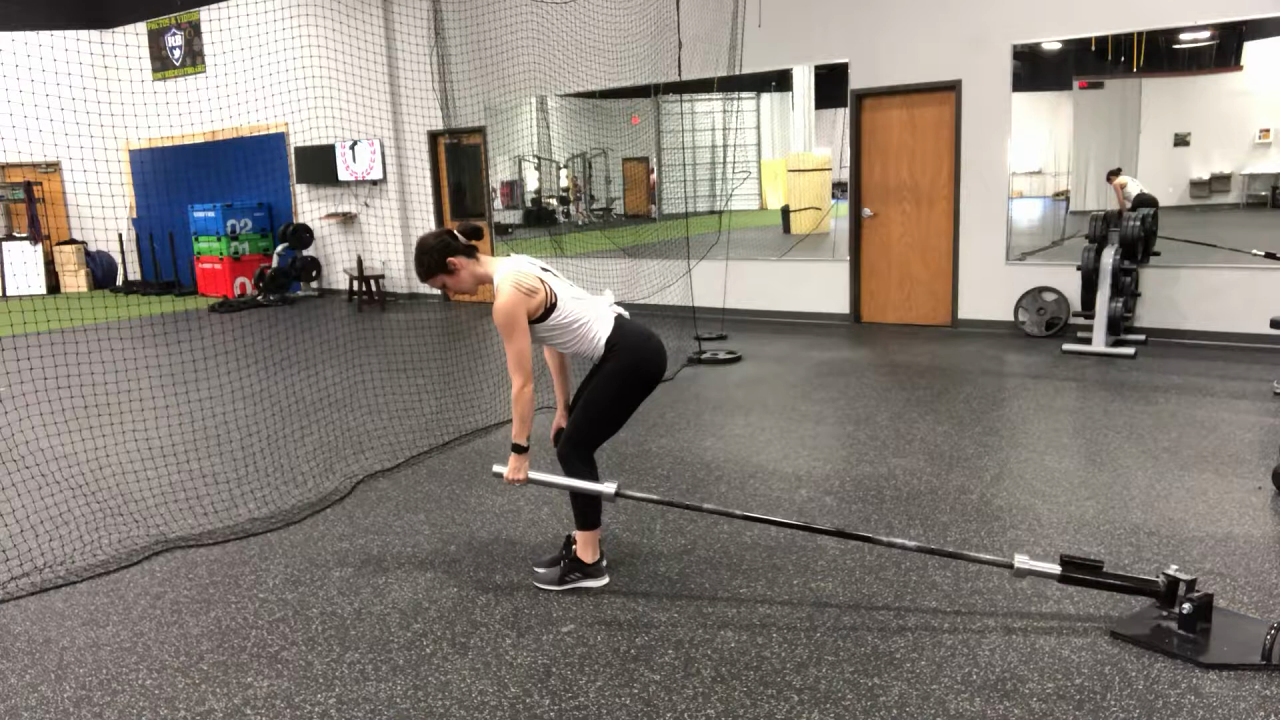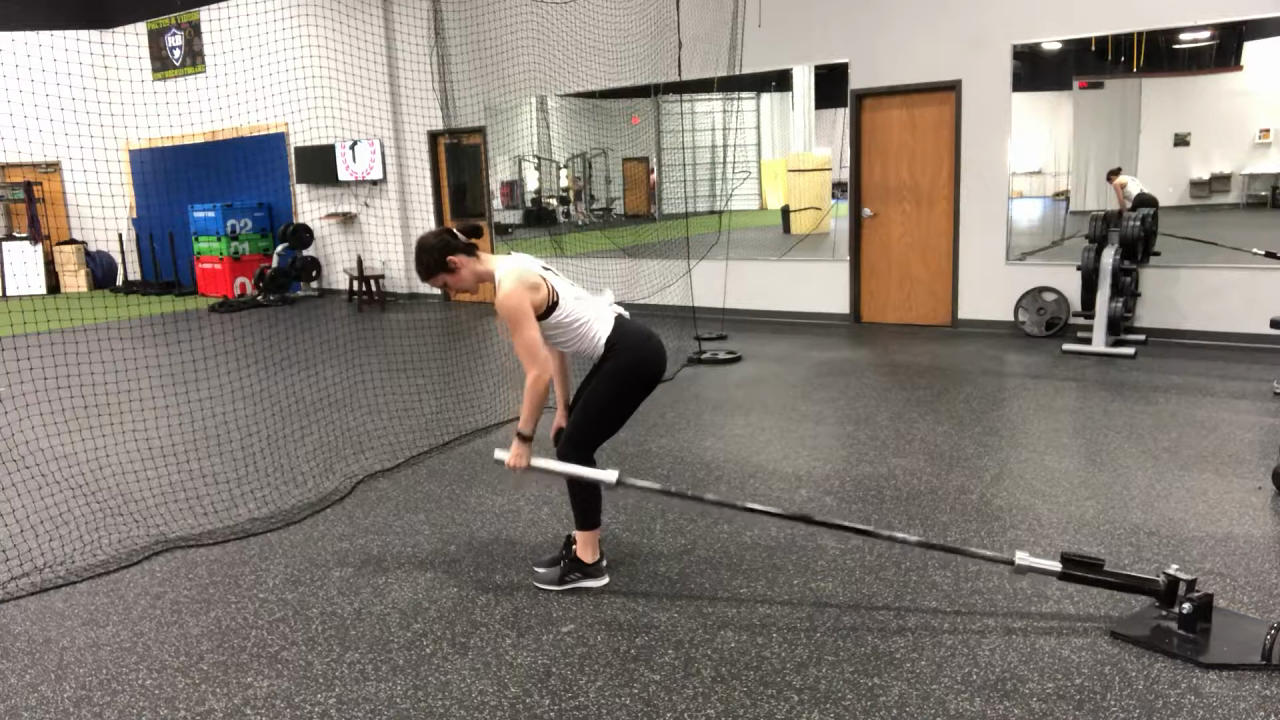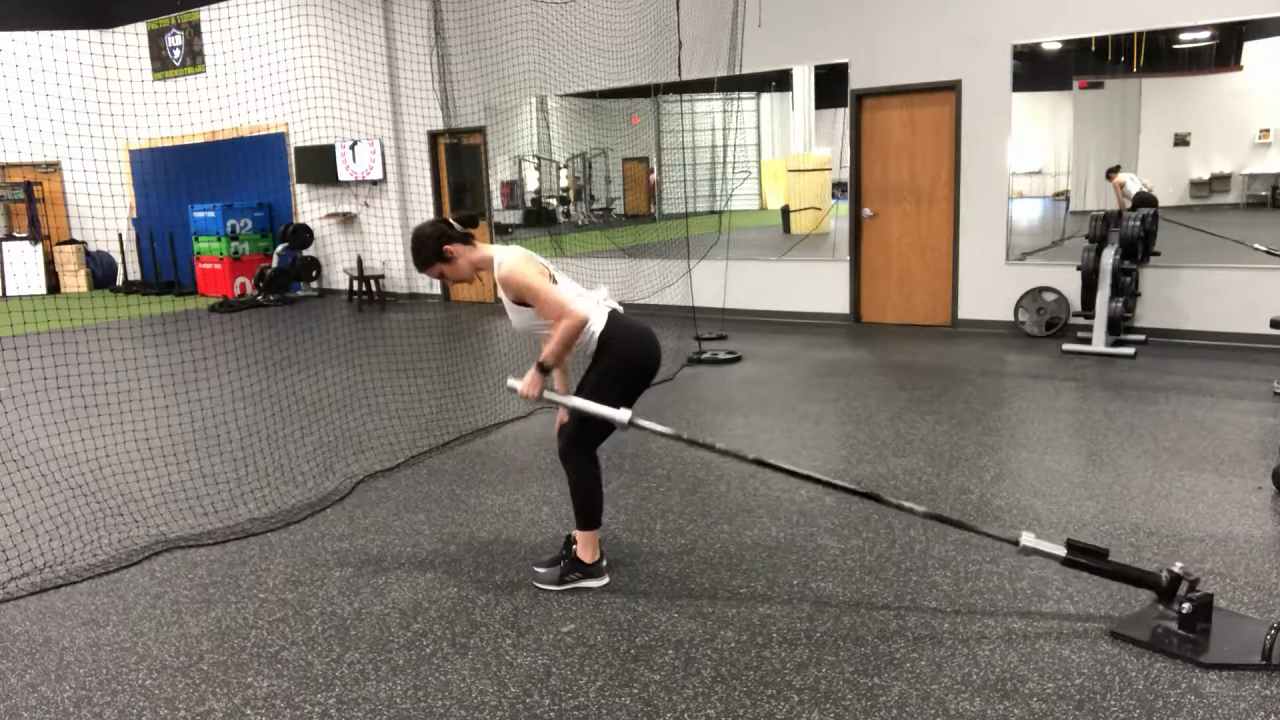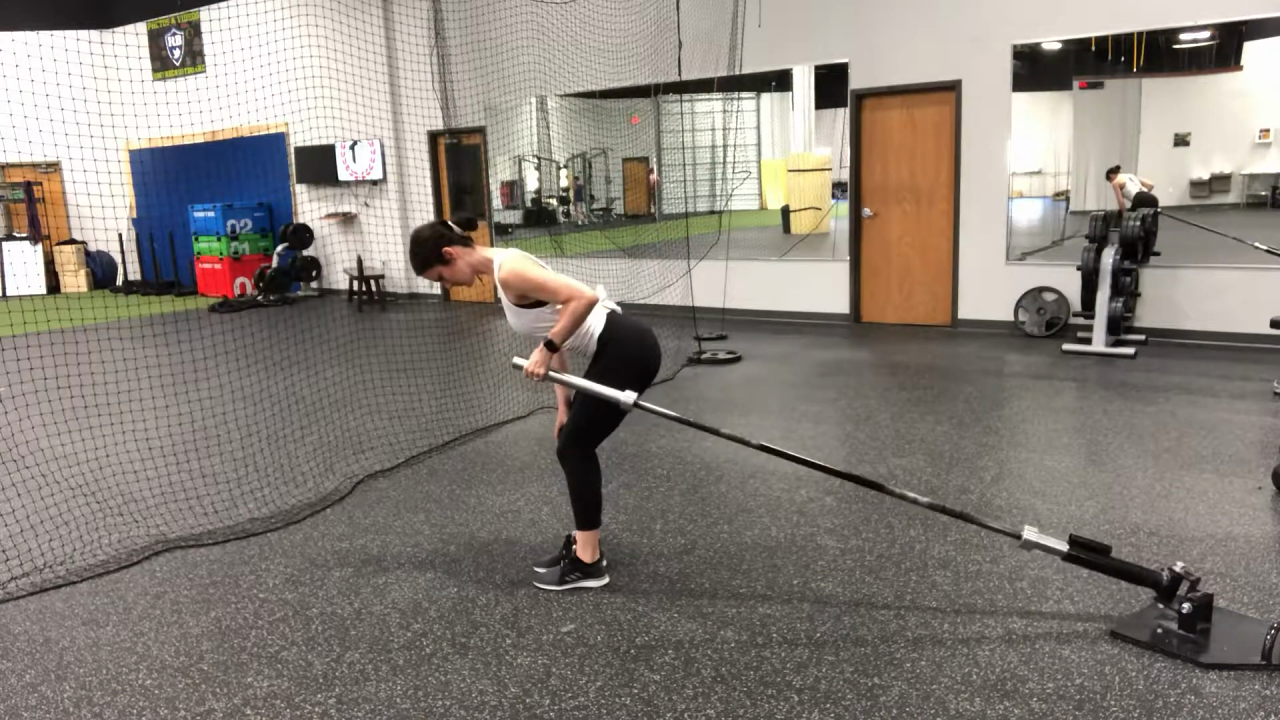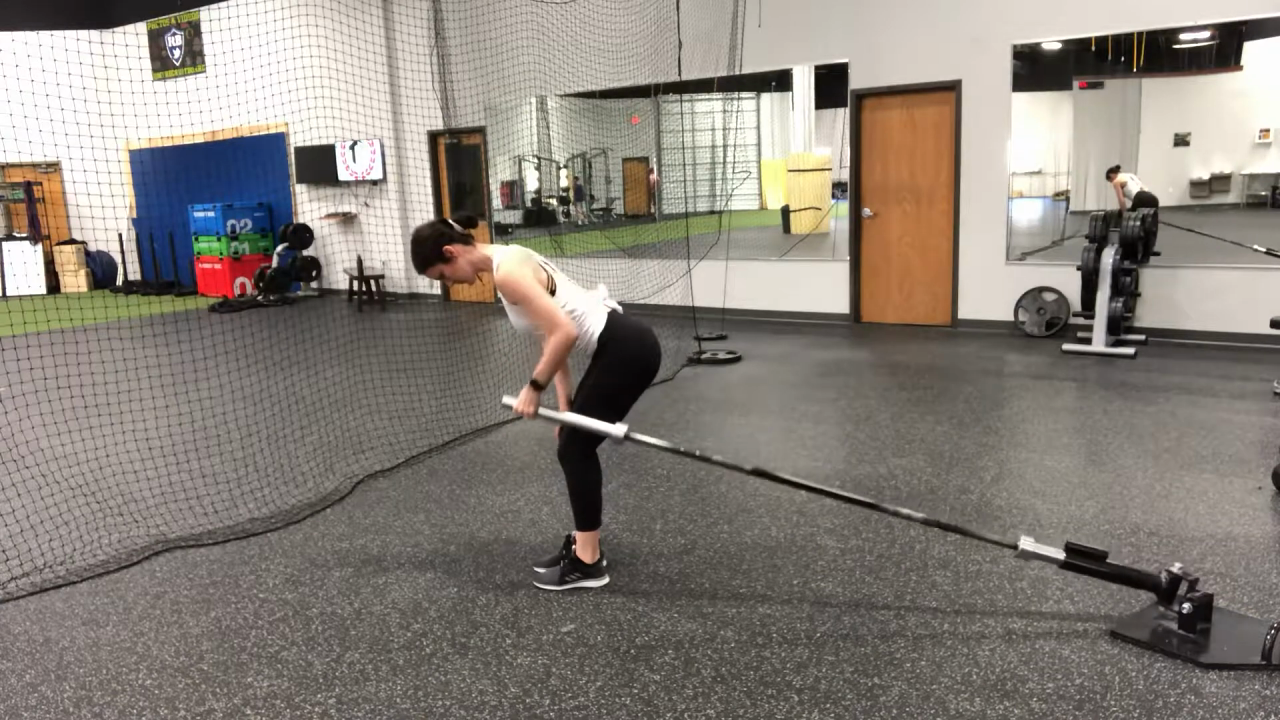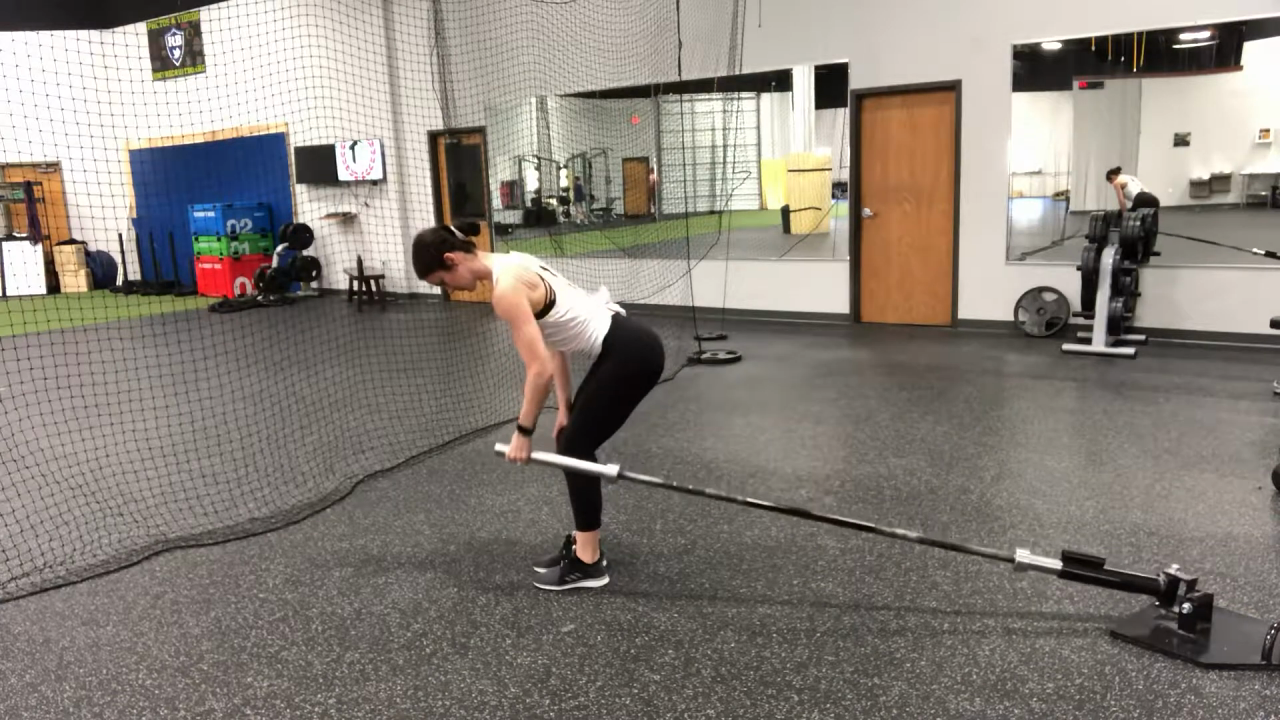
dt=0.3s
person 1, frame 1
left shoulder: (508, 296)
right shoulder: (514, 268)
left elbow: (523, 383)
left wrist: (519, 451)
right wrist: (563, 409)
left hip: (634, 355)
right hip: (624, 348)
left knee: (573, 449)
right knee: (569, 441)
left ankle: (588, 563)
right ankle: (583, 543)
person 1, frame 2
left shoulder: (510, 291)
right shoulder: (514, 267)
left elbow: (538, 374)
right elbow: (553, 339)
left wrist: (523, 439)
right wrist: (563, 408)
left hip: (633, 356)
right hip: (622, 349)
left knee: (574, 449)
right knee: (569, 441)
left ankle: (588, 562)
right ankle: (583, 542)
person 1, frame 3
left shoulder: (509, 269)
right shoulder: (507, 263)
left elbow: (574, 318)
right elbow: (556, 328)
left wrist: (538, 372)
left hip: (627, 349)
right hip: (619, 346)
left knee: (575, 448)
right knee: (573, 442)
left ankle: (588, 563)
right ankle: (583, 544)
person 1, frame 4
left shoulder: (510, 270)
right shoulder: (504, 269)
left elbow: (585, 297)
right elbow: (555, 325)
left wrist: (546, 350)
right wrist: (564, 404)
left hip: (627, 351)
right hip: (617, 348)
left knee: (574, 448)
right knee: (574, 444)
left ankle: (588, 562)
right ankle: (582, 544)
person 1, frame 5
left shoulder: (508, 272)
right shoulder: (510, 261)
left elbow: (564, 334)
right elbow: (555, 333)
left wrist: (534, 388)
right wrist: (565, 402)
left hip: (627, 350)
right hip: (619, 345)
left knee: (575, 448)
right knee: (575, 443)
left ankle: (588, 563)
right ankle: (583, 543)
person 1, frame 6
left shoulder: (507, 289)
right shoulder: (512, 266)
left elbow: (541, 370)
left wrist: (523, 433)
right wrist: (565, 407)
left hip: (632, 354)
right hip: (622, 347)
left knee: (576, 449)
right knee: (571, 444)
left ankle: (588, 562)
right ankle: (583, 544)
